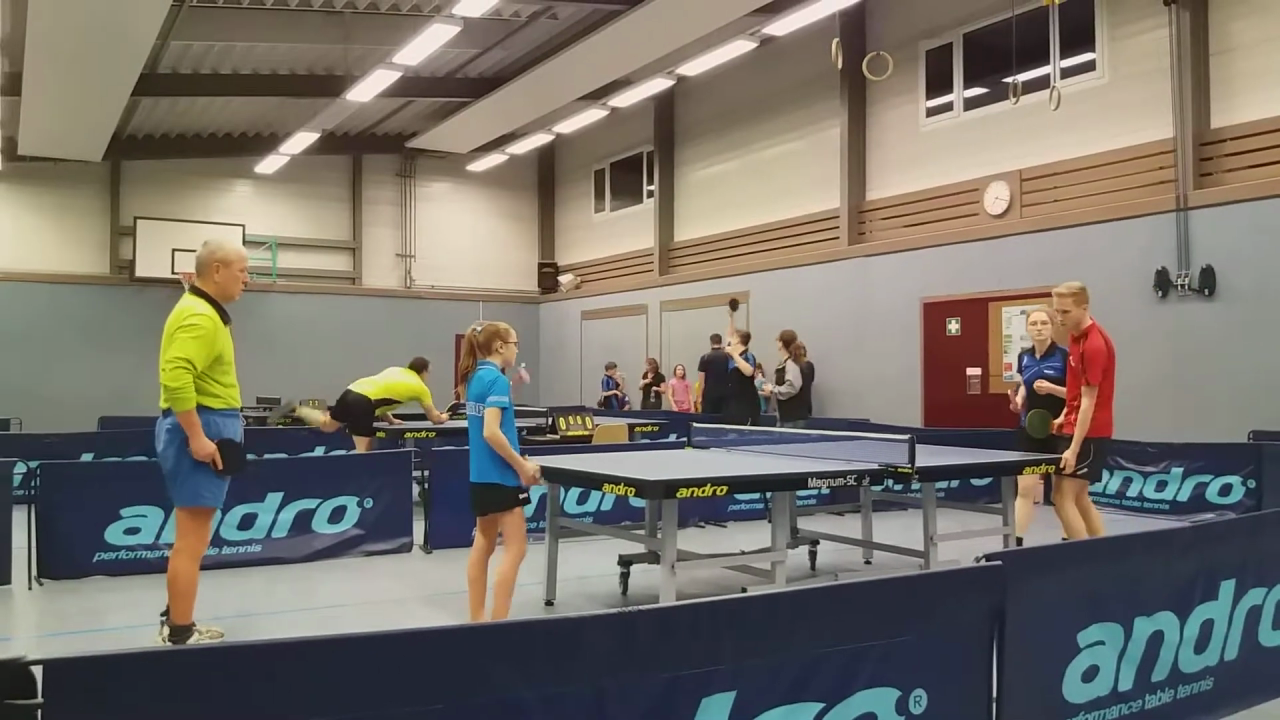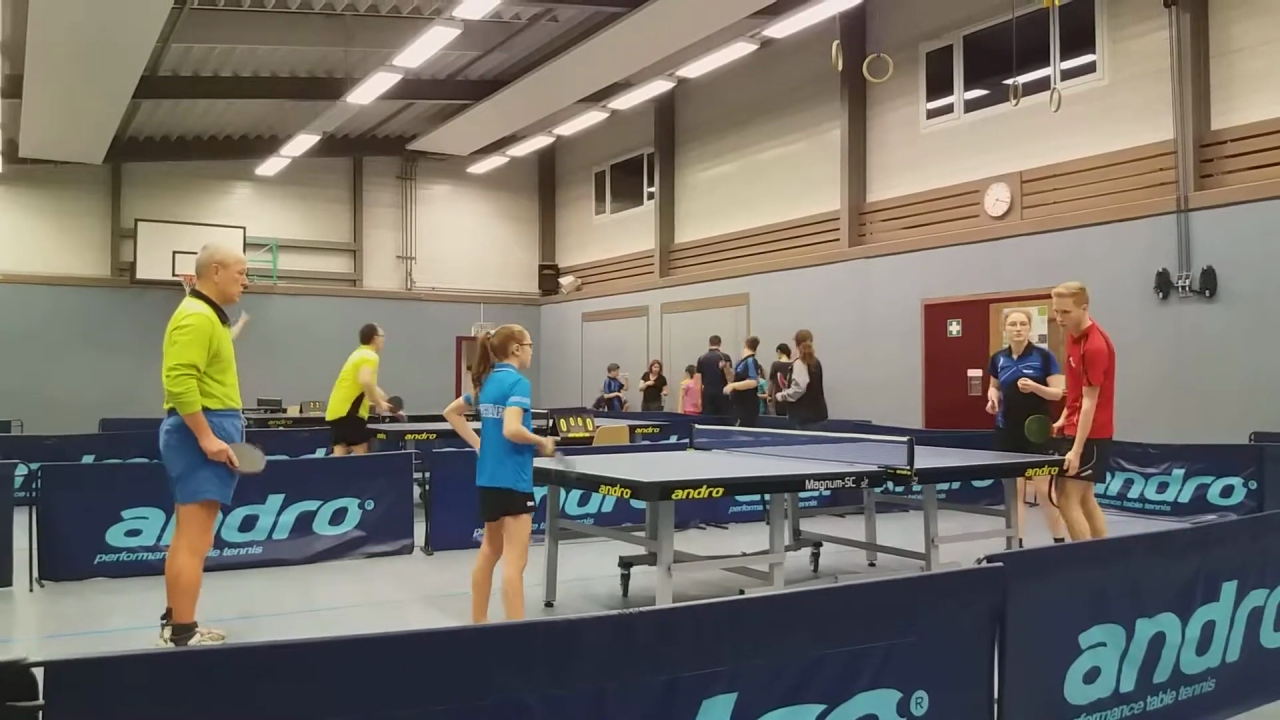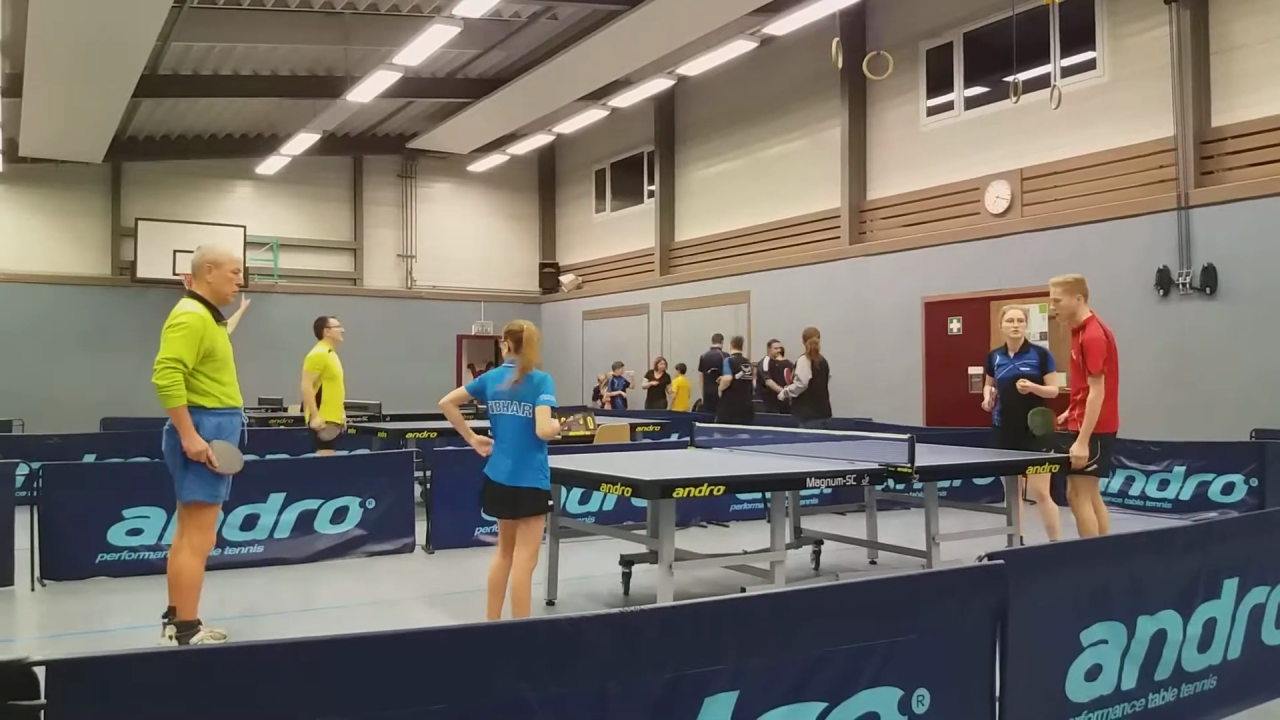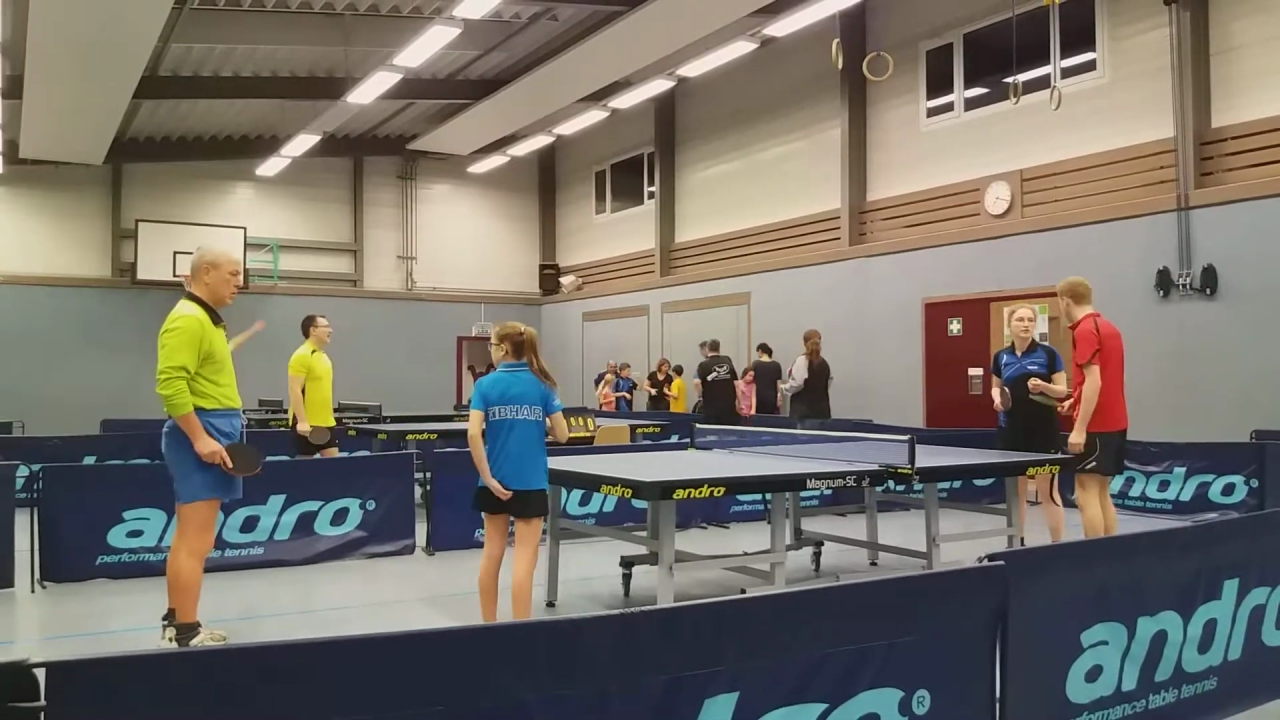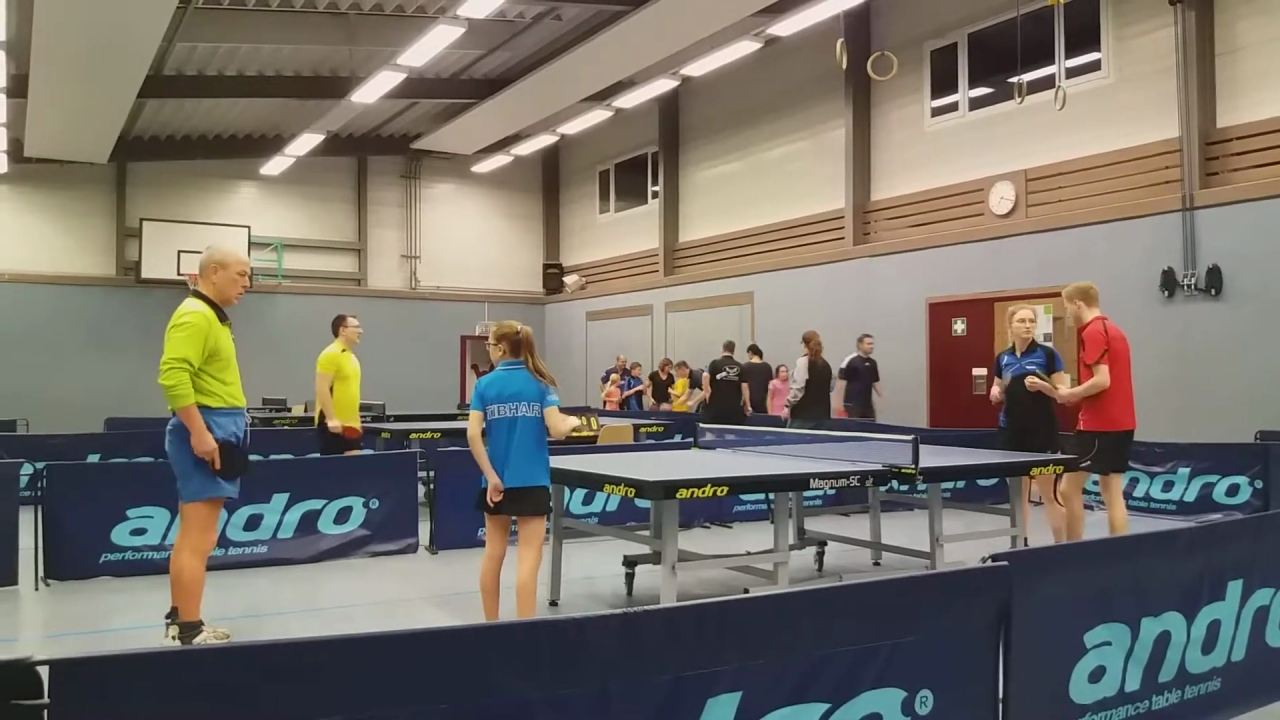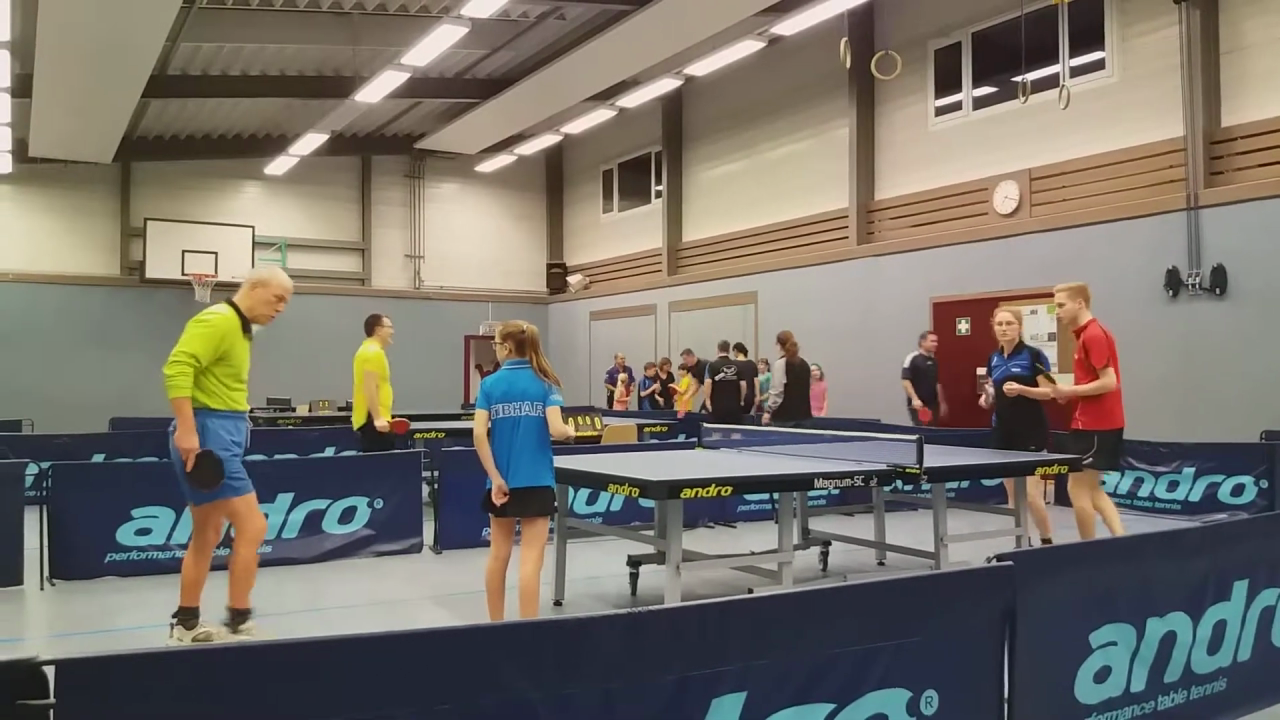
dt=0.5s
person 1, frame 1
left shoulder: (203, 311)
right shoulder: (199, 317)
right elbow: (175, 378)
right wrist: (197, 437)
left hip: (204, 429)
right hip: (200, 430)
left knee: (190, 539)
right knee: (192, 542)
left ankle: (174, 622)
right ankle: (180, 637)
person 1, frame 2
left shoulder: (206, 315)
right shoulder: (197, 316)
right elbow: (179, 382)
right wrist: (207, 437)
left hip: (208, 431)
right hip: (202, 433)
left knee: (185, 536)
right knee: (196, 541)
left ankle: (173, 623)
right ankle: (182, 636)
person 1, frame 3
left shoulder: (206, 316)
right shoulder: (191, 316)
right elbow: (166, 376)
right wrist: (189, 436)
left hip: (212, 429)
right hip: (202, 431)
left knee: (187, 535)
right knee: (199, 539)
left ankle: (175, 620)
right ankle: (186, 632)
person 1, frame 4
left shoulder: (206, 318)
right shoulder: (188, 319)
right elbow: (170, 384)
right wrist: (201, 439)
left hip: (211, 432)
right hip: (201, 434)
left knee: (187, 538)
right knee: (197, 541)
left ankle: (175, 624)
right ankle: (187, 635)
person 1, frame 5
left shoulder: (211, 316)
right shoulder: (195, 316)
right elbow: (173, 376)
right wrist: (199, 433)
left hip: (217, 431)
right hip: (205, 432)
left knee: (191, 537)
right knee: (200, 540)
left ankle: (178, 623)
right ankle: (189, 634)
person 1, frame 6
left shoulder: (237, 328)
right shoulder: (218, 321)
right elbow: (177, 370)
right wrist: (186, 430)
left hip: (221, 435)
right hip: (208, 435)
left knee: (208, 535)
right knee: (252, 527)
left ankle: (186, 623)
right ankle: (239, 621)
person 2, frame 1
left shoulder: (475, 377)
right shoulder: (496, 379)
right elbow: (491, 432)
left wrist: (514, 382)
right wrist: (522, 465)
left hip: (480, 475)
right hip: (501, 476)
left knee: (483, 546)
right knee: (515, 551)
left ankle: (477, 619)
right ankle: (498, 623)
person 2, frame 2
left shoulder: (486, 382)
right shoulder: (518, 382)
left elbow: (451, 412)
right elbow: (511, 430)
right wrist: (541, 441)
left hip: (488, 478)
right hip: (512, 481)
left knee: (489, 552)
right knee: (514, 560)
left ankle: (478, 623)
person 2, frame 3
left shoulder: (491, 379)
right shoulder: (541, 381)
left elbow: (446, 403)
right elbow: (543, 430)
left wrist: (472, 438)
right wrist: (556, 427)
left hip: (498, 477)
right hip: (530, 480)
left knee: (504, 554)
right knee: (524, 560)
left ankle: (491, 622)
person 2, frame 4
left shoulder: (485, 385)
right shoulder: (542, 384)
left elbow: (474, 434)
right elbow: (561, 436)
left wrist: (488, 478)
left hip: (496, 481)
right hip: (531, 482)
left knee: (492, 555)
right knee: (524, 560)
left ankle: (489, 625)
person 2, frame 5
left shoulder: (484, 385)
right shoulder: (540, 383)
left elbow: (473, 434)
right elbow: (557, 430)
left wrist: (490, 476)
right wrist: (572, 421)
left hip: (497, 481)
right hip: (532, 482)
left knee: (493, 554)
right knee: (528, 559)
left ankle: (491, 624)
person 2, frame 6
left shoulder: (489, 384)
right shoulder: (544, 382)
left elbow: (479, 434)
right elbow: (556, 430)
left wrist: (495, 478)
right wrist: (570, 431)
left hip: (502, 480)
right hip: (536, 481)
left knee: (498, 554)
right knee: (530, 559)
left ankle: (496, 625)
person 3, frame 1
left shoulder: (1094, 345)
right shoulder: (1077, 335)
left elbow: (1088, 402)
left wrist: (1074, 449)
right wrist: (1064, 416)
left hip: (1088, 433)
right hip: (1076, 427)
left knee: (1063, 498)
right knee: (1079, 498)
person 3, frame 2
left shoulder: (1095, 346)
right shoulder: (1074, 335)
left elbow: (1090, 402)
left wrist: (1076, 451)
right wrist: (1064, 418)
left hip: (1090, 434)
right hip: (1076, 429)
left knee: (1067, 500)
right knee: (1084, 499)
person 3, frame 3
left shoulder: (1092, 336)
right shoulder: (1080, 330)
left elbow: (1097, 393)
left wrist: (1082, 441)
right wrist: (1071, 412)
left hip: (1093, 429)
right hip: (1085, 424)
left knee: (1078, 496)
right knee: (1091, 495)
person 3, frame 4
left shoulder: (1084, 331)
right shoulder: (1108, 328)
left elbow: (1093, 382)
left wrist: (1079, 429)
right wrist: (1077, 402)
left hip: (1096, 427)
right hip: (1115, 424)
left knee: (1086, 497)
right knee: (1101, 495)
person 3, frame 5
left shoulder: (1092, 332)
right shoulder: (1114, 331)
left elbow: (1102, 380)
left wrist: (1069, 394)
right wrist: (1074, 393)
left hip: (1098, 425)
right hip: (1122, 423)
left knee: (1069, 490)
right knee: (1113, 494)
person 3, frame 6
left shoulder: (1093, 335)
right shoulder: (1089, 334)
left elbow: (1109, 383)
left wrist: (1069, 391)
right wrist: (1069, 392)
left hip: (1093, 424)
right hip: (1106, 423)
left knee: (1078, 489)
right knee: (1092, 489)
right ankle: (1119, 538)
person 4, frame 1
left shoulder: (1065, 356)
right shoulder: (1024, 357)
left wrist: (1051, 389)
right wrist: (1018, 400)
right hip: (1030, 429)
right knee: (1025, 489)
right ankle: (1017, 542)
person 4, frame 2
left shoulder: (1044, 356)
right shoulder: (997, 359)
left elbow: (1057, 392)
left wrist: (1034, 387)
right wrist: (992, 400)
right hip: (1008, 431)
left knee: (1044, 491)
right knee: (1013, 491)
left ankle: (1059, 542)
right ankle: (1016, 543)
person 4, frame 3
left shoulder: (1040, 354)
right shoulder: (994, 357)
left elbow: (1054, 390)
left wrist: (1032, 387)
right wrist: (988, 399)
right hip: (1005, 430)
left knee: (1041, 490)
left ankle: (1055, 542)
person 4, frame 4
left shoulder: (1048, 353)
right shoulder: (1001, 357)
left elbow: (1062, 390)
left wrist: (1043, 386)
right wrist: (997, 399)
left hip: (1043, 430)
right hip: (1011, 430)
left knee: (1047, 491)
right knee: (1016, 491)
left ankle: (1057, 544)
person 4, frame 5
left shoulder: (1047, 354)
right shoulder: (1002, 358)
right wrist: (995, 394)
left hip: (1042, 431)
right hip: (1011, 431)
left knee: (1049, 493)
right knee: (1018, 492)
left ankle: (1061, 546)
person 4, frame 6
left shoulder: (1033, 355)
right shoulder: (993, 359)
left elbow: (1047, 391)
left wrist: (1020, 389)
right wrist: (988, 396)
left hip: (1031, 430)
right hip: (1003, 431)
left knee: (1030, 491)
right knee: (1012, 492)
left ankle: (1046, 541)
